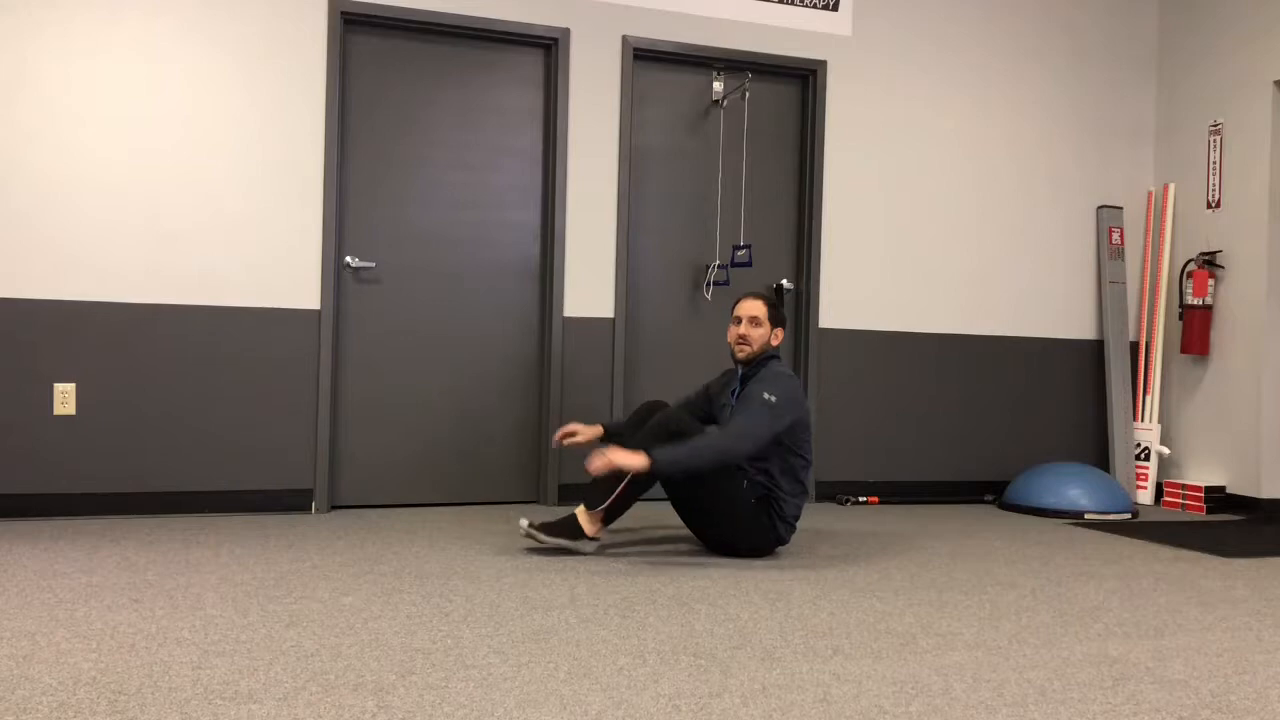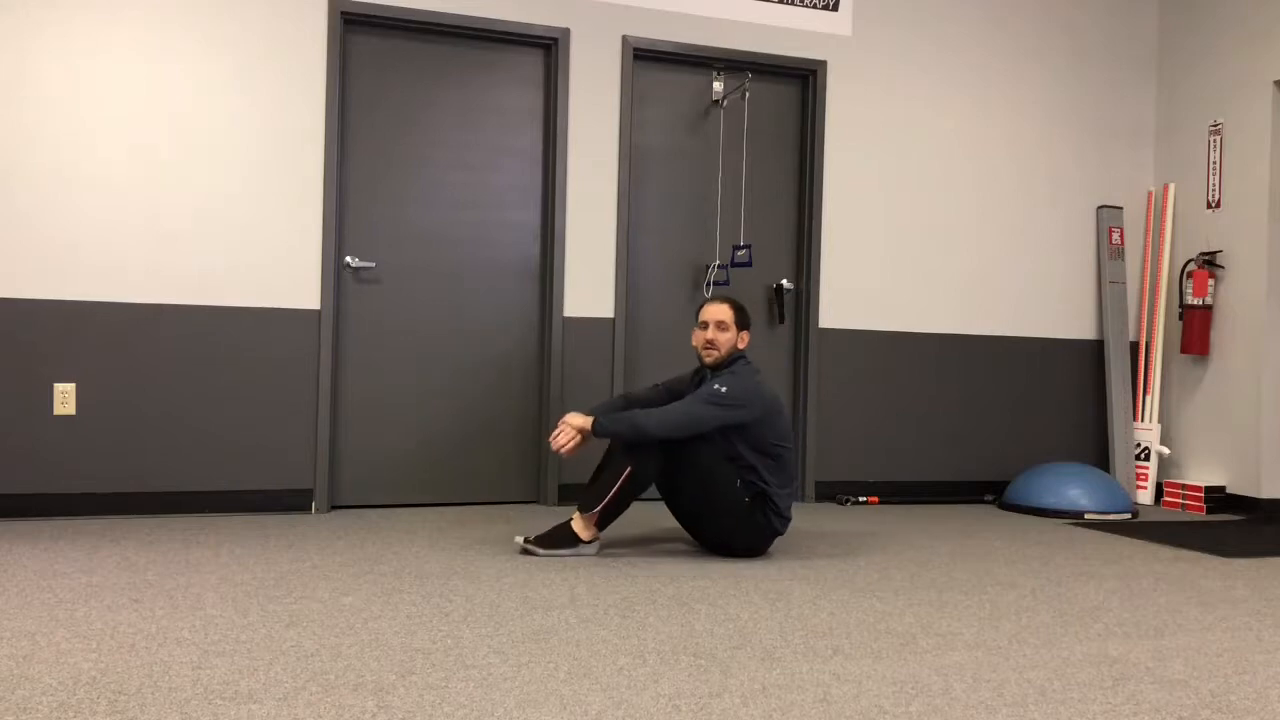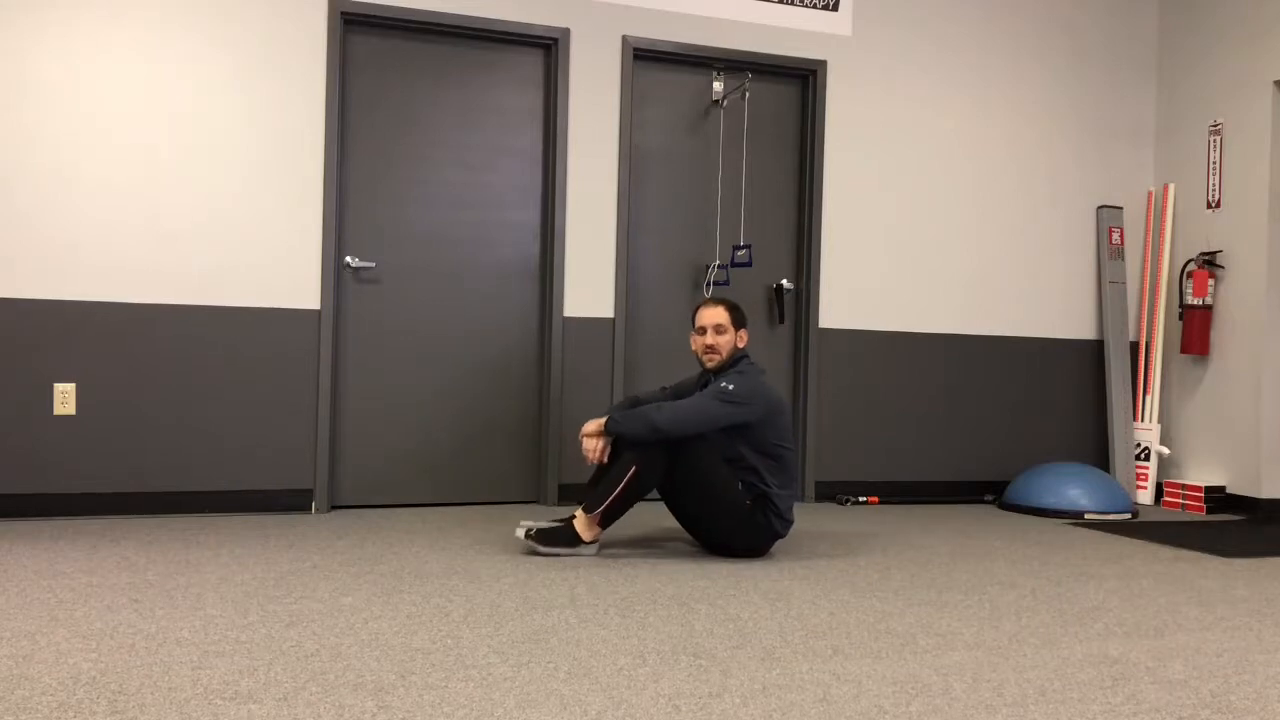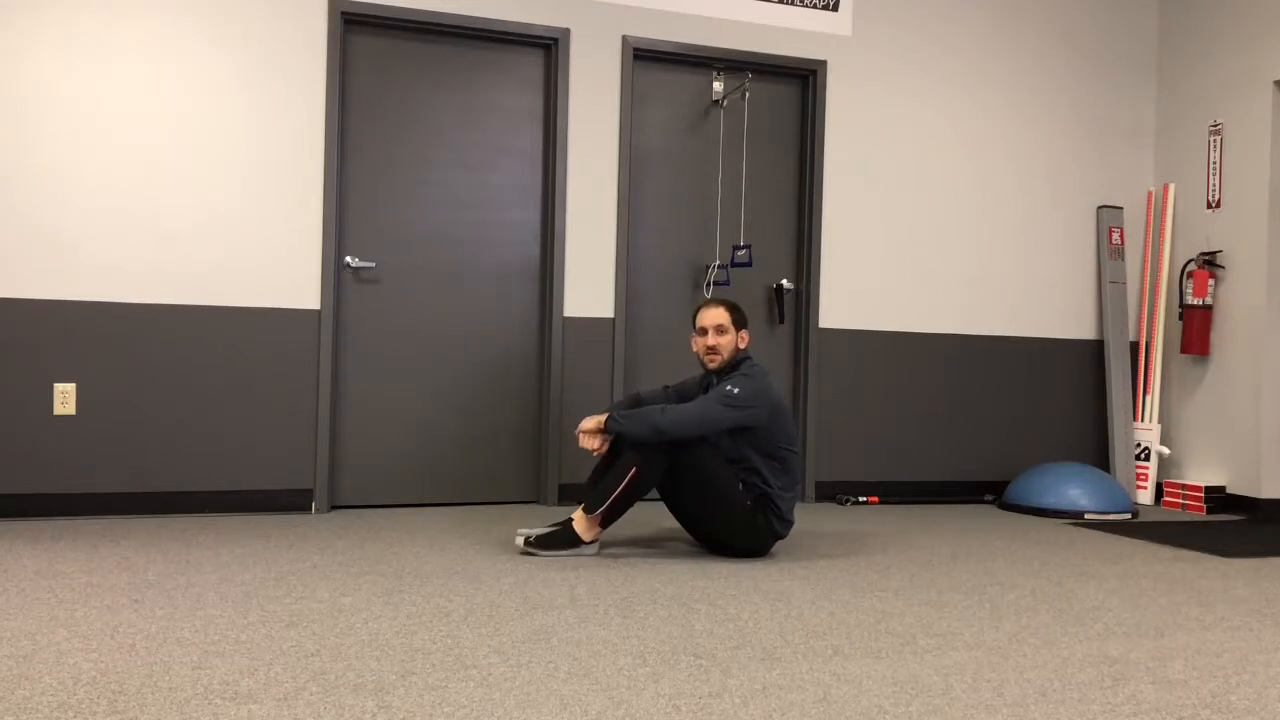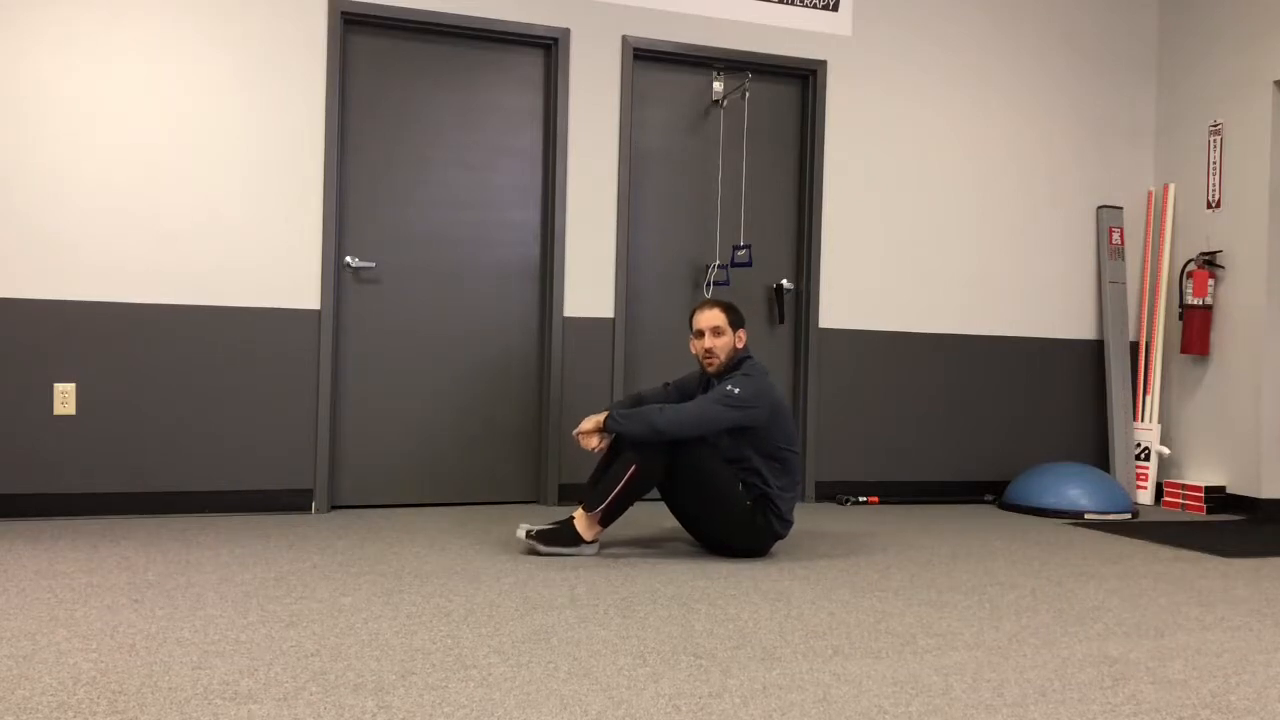
dt=0.4s
person 1, frame 1
left shoulder: (780, 387)
right shoulder: (731, 381)
left elbow: (725, 445)
left wrist: (645, 459)
right wrist: (601, 431)
left hip: (760, 525)
right hip: (731, 512)
left knee: (672, 426)
right knee: (655, 412)
left ankle: (587, 524)
right ankle: (589, 517)
person 1, frame 2
left shoulder: (742, 387)
right shoulder: (703, 379)
left elbow: (666, 421)
right elbow: (635, 401)
left wrist: (592, 424)
right wrist: (583, 424)
left hip: (752, 522)
right hip: (721, 511)
left knee: (656, 433)
right knee: (640, 427)
left ankle: (583, 530)
right ankle: (586, 519)
person 1, frame 3
left shoulder: (746, 387)
right shoulder: (708, 381)
left elbow: (671, 418)
right elbow: (640, 404)
left wrist: (605, 424)
right wrist: (604, 430)
left hip: (754, 524)
right hip: (724, 513)
left knee: (662, 434)
right knee: (641, 427)
left ankle: (585, 530)
right ankle: (583, 519)
person 1, frame 4
left shoulder: (751, 388)
right shoulder: (711, 382)
left elbow: (676, 421)
right elbow: (643, 400)
left wrist: (605, 421)
right wrist: (606, 425)
left hip: (755, 523)
right hip: (725, 515)
left knee: (663, 434)
right knee: (642, 430)
left ankle: (585, 529)
right ankle: (582, 519)
person 1, frame 5
left shoulder: (750, 388)
right shoulder: (710, 379)
left elbow: (675, 420)
right elbow: (647, 399)
left wrist: (605, 420)
right wrist: (606, 423)
left hip: (755, 524)
right hip: (726, 511)
left knee: (661, 435)
right knee: (641, 430)
left ankle: (584, 528)
right ankle: (583, 519)
